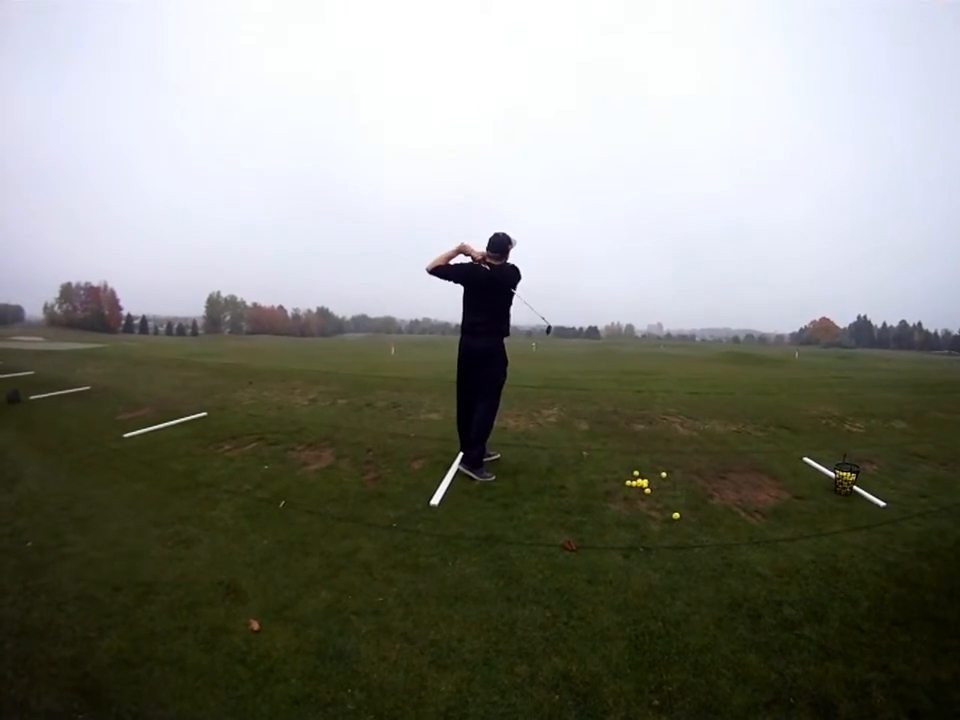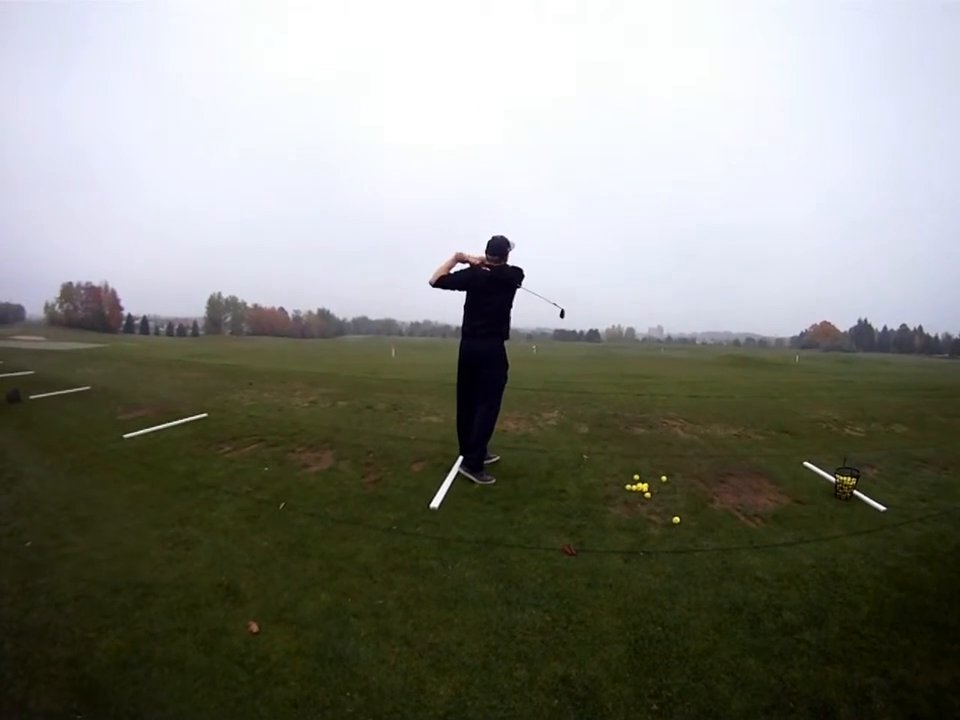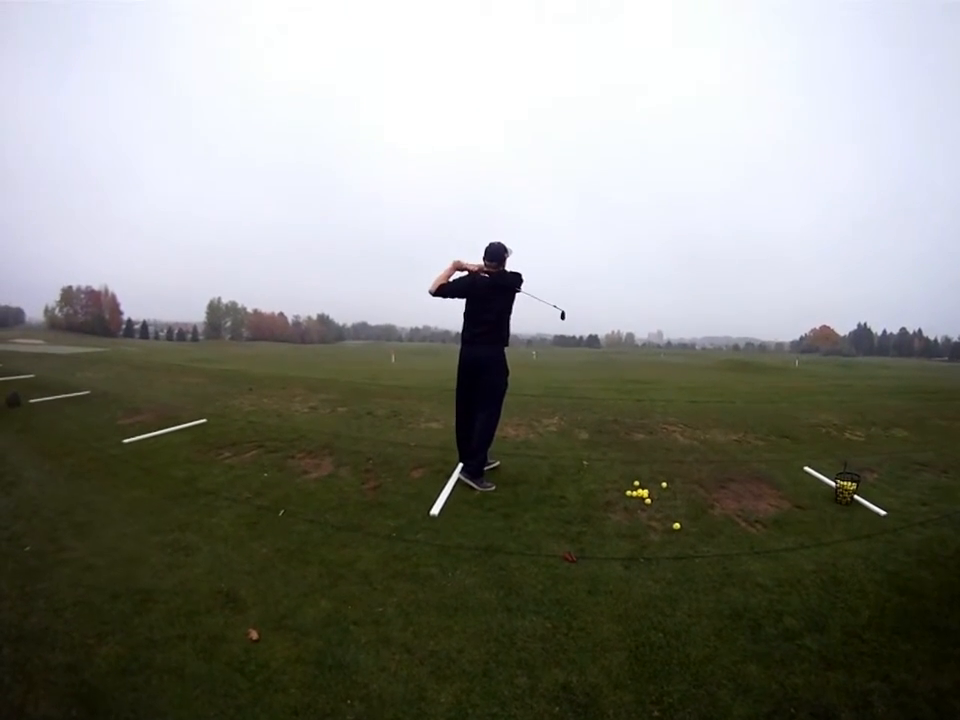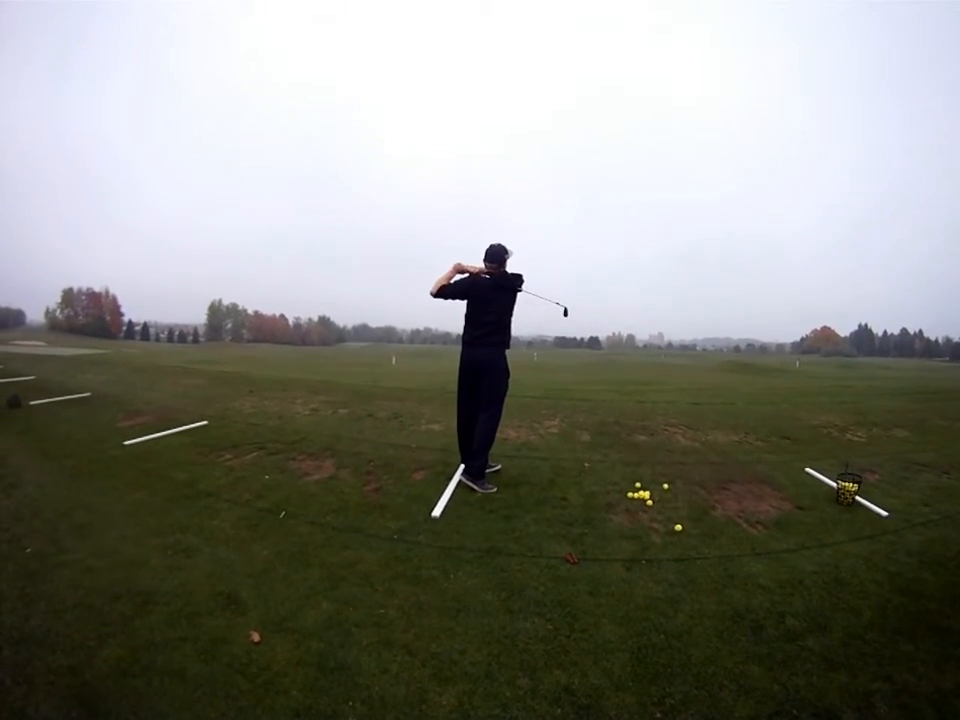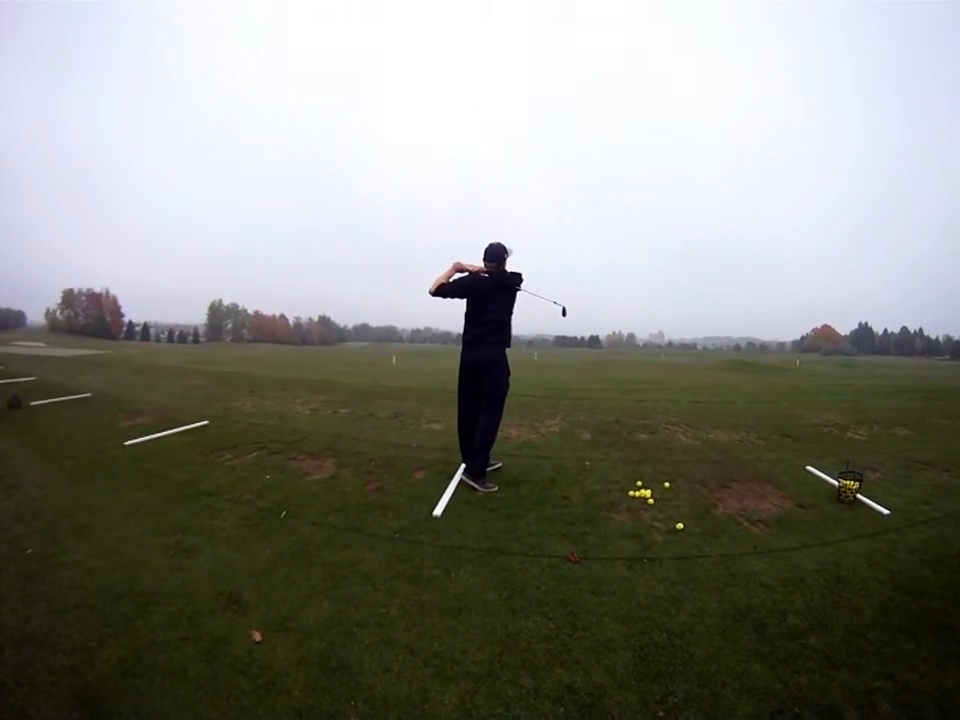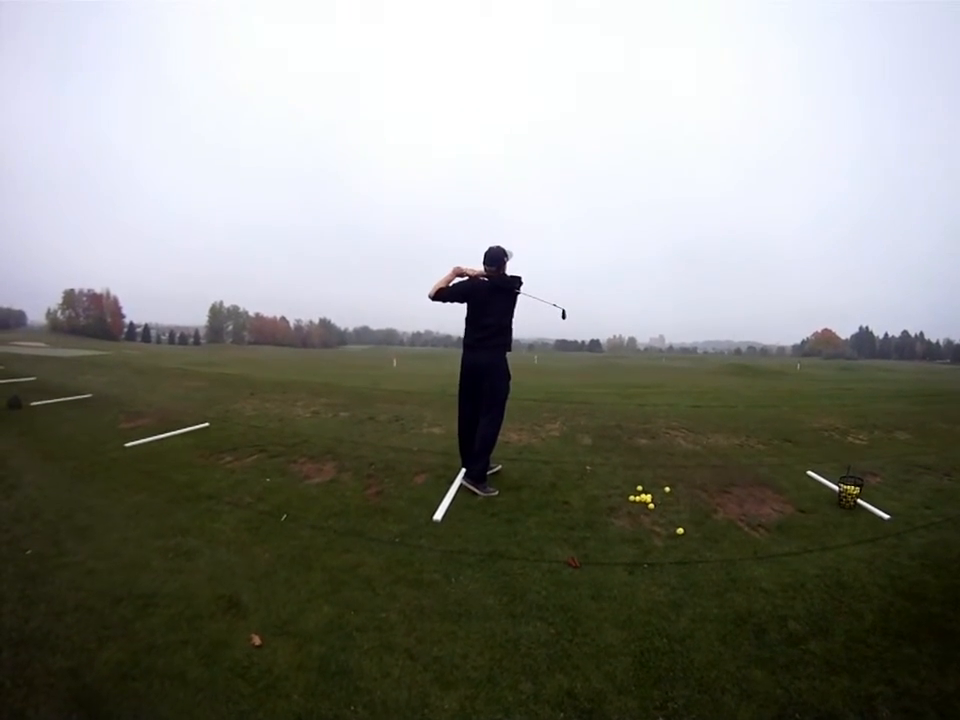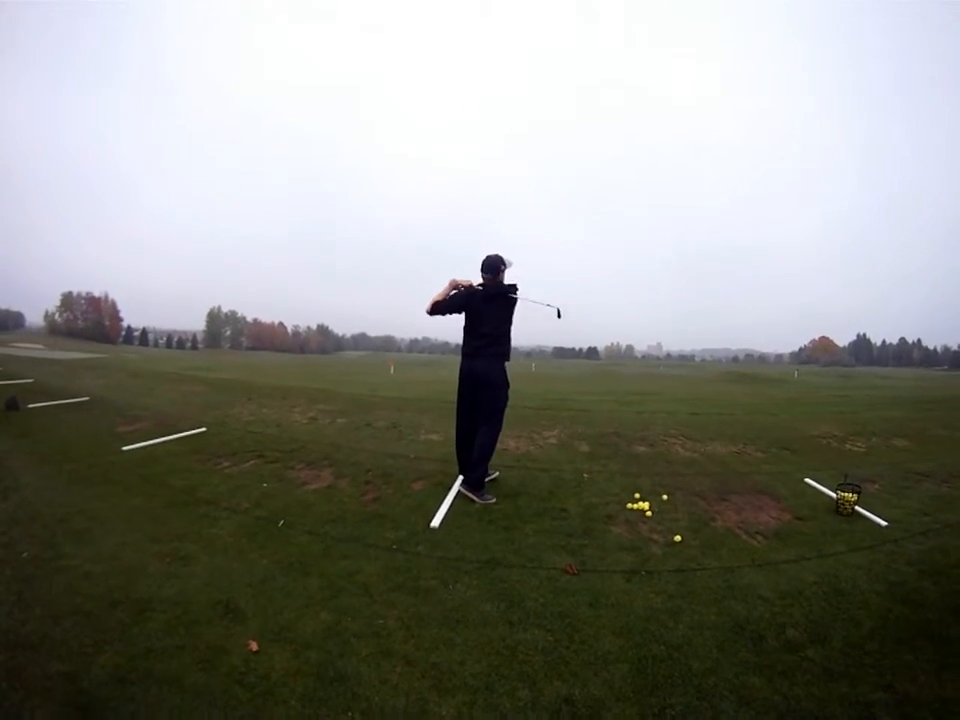
dt=0.2s
person 1, frame 1
left shoulder: (471, 272)
right shoulder: (512, 274)
left elbow: (432, 268)
left wrist: (459, 250)
right wrist: (480, 256)
left hip: (467, 343)
right hip: (492, 346)
left knee: (467, 399)
right knee: (487, 402)
left ankle: (472, 450)
right ankle: (472, 460)
person 1, frame 2
left shoulder: (472, 275)
right shoulder: (514, 276)
left elbow: (435, 281)
left wrist: (456, 259)
right wrist: (479, 261)
left hip: (468, 346)
right hip: (492, 349)
left knee: (467, 402)
right knee: (487, 404)
left ankle: (472, 452)
right ankle: (472, 462)
person 1, frame 3
left shoulder: (472, 282)
right shoulder: (513, 281)
left elbow: (435, 290)
left wrist: (454, 267)
right wrist: (477, 269)
left hip: (468, 353)
right hip: (493, 355)
left knee: (466, 408)
right knee: (488, 411)
left ankle: (471, 459)
right ankle: (472, 469)
person 1, frame 4
left shoulder: (473, 283)
right shoulder: (513, 282)
left elbow: (436, 291)
left wrist: (455, 270)
right wrist: (478, 271)
left hip: (469, 354)
right hip: (494, 357)
left knee: (467, 411)
right knee: (489, 413)
left ankle: (472, 461)
right ankle: (474, 471)
person 1, frame 5
left shoulder: (472, 282)
right shoulder: (512, 281)
left elbow: (435, 290)
left wrist: (455, 269)
right wrist: (478, 270)
left hip: (469, 354)
right hip: (494, 356)
left knee: (468, 410)
right knee: (490, 412)
left ankle: (473, 460)
right ankle: (475, 470)
person 1, frame 6
left shoulder: (472, 286)
right shoulder: (513, 285)
left elbow: (434, 294)
left wrist: (455, 273)
right wrist: (477, 274)
left hip: (470, 358)
right hip: (494, 360)
left knee: (469, 414)
right knee: (491, 416)
left ankle: (473, 464)
right ankle: (475, 474)
person 1, frame 7
left shoulder: (469, 295)
right shoulder: (509, 293)
left elbow: (432, 309)
left wrist: (451, 287)
right wrist: (469, 286)
left hip: (469, 366)
right hip: (493, 369)
left knee: (468, 421)
right knee: (489, 424)
left ankle: (472, 471)
right ankle: (473, 481)
